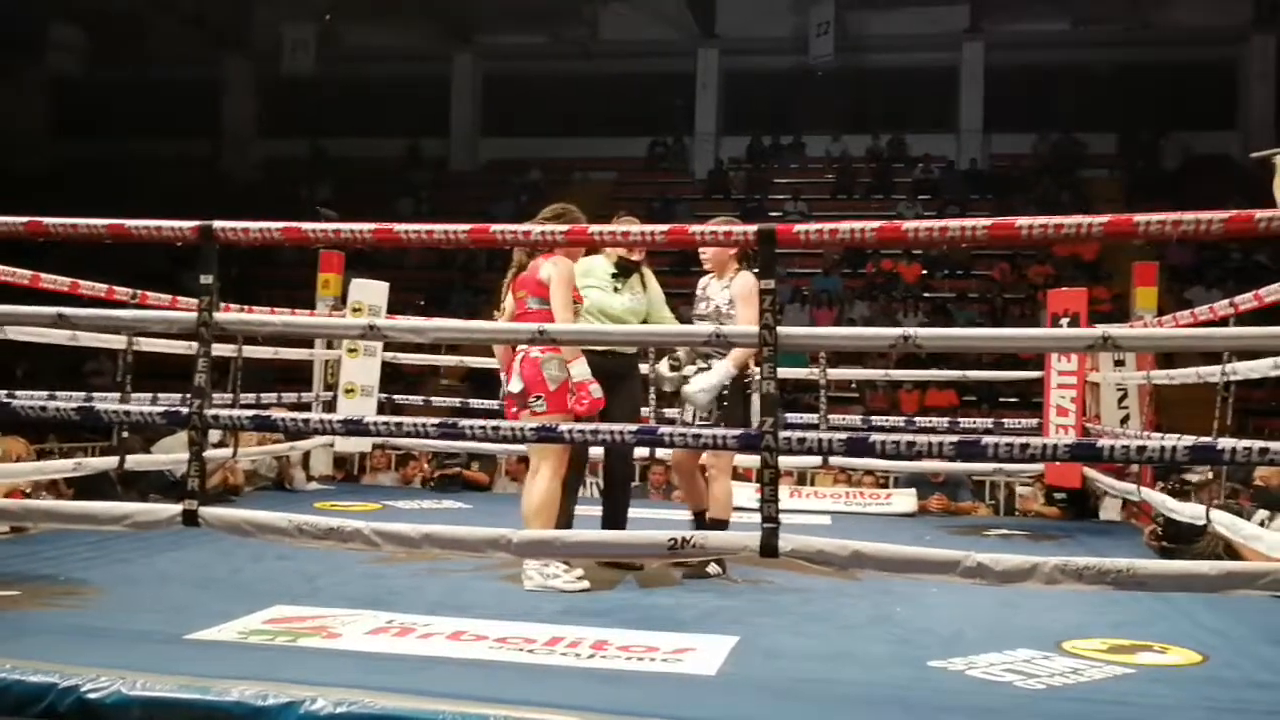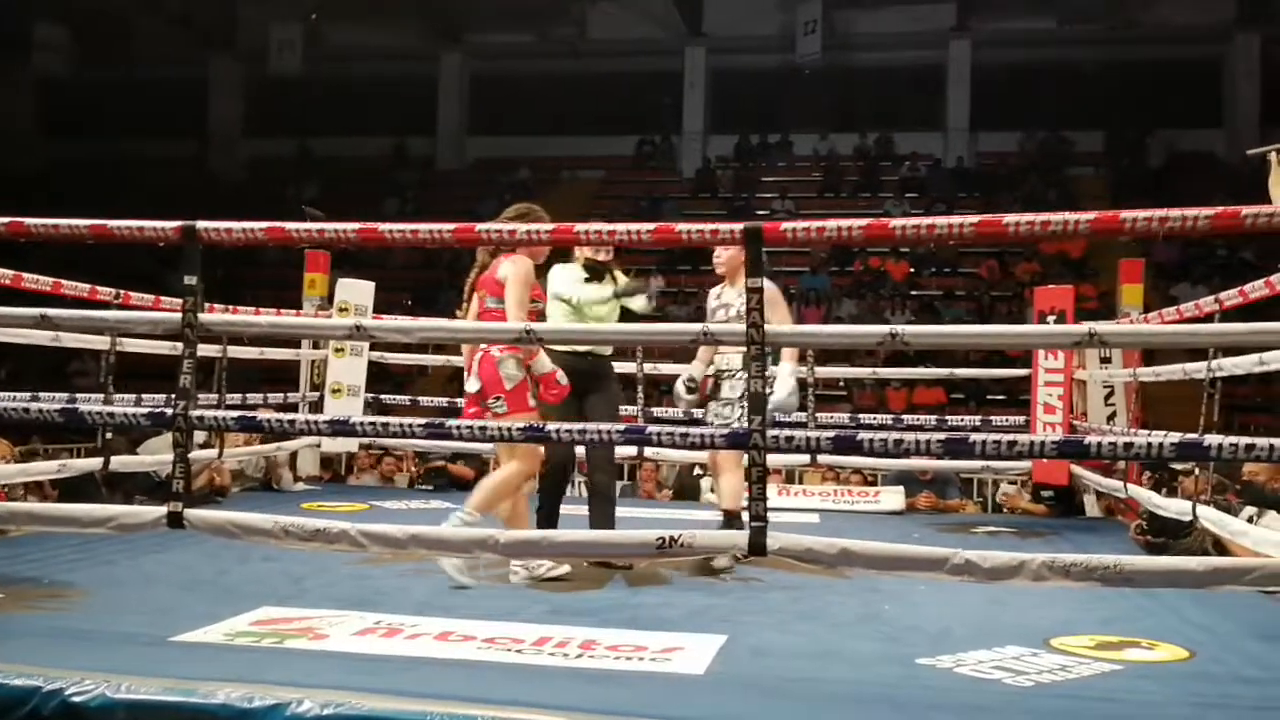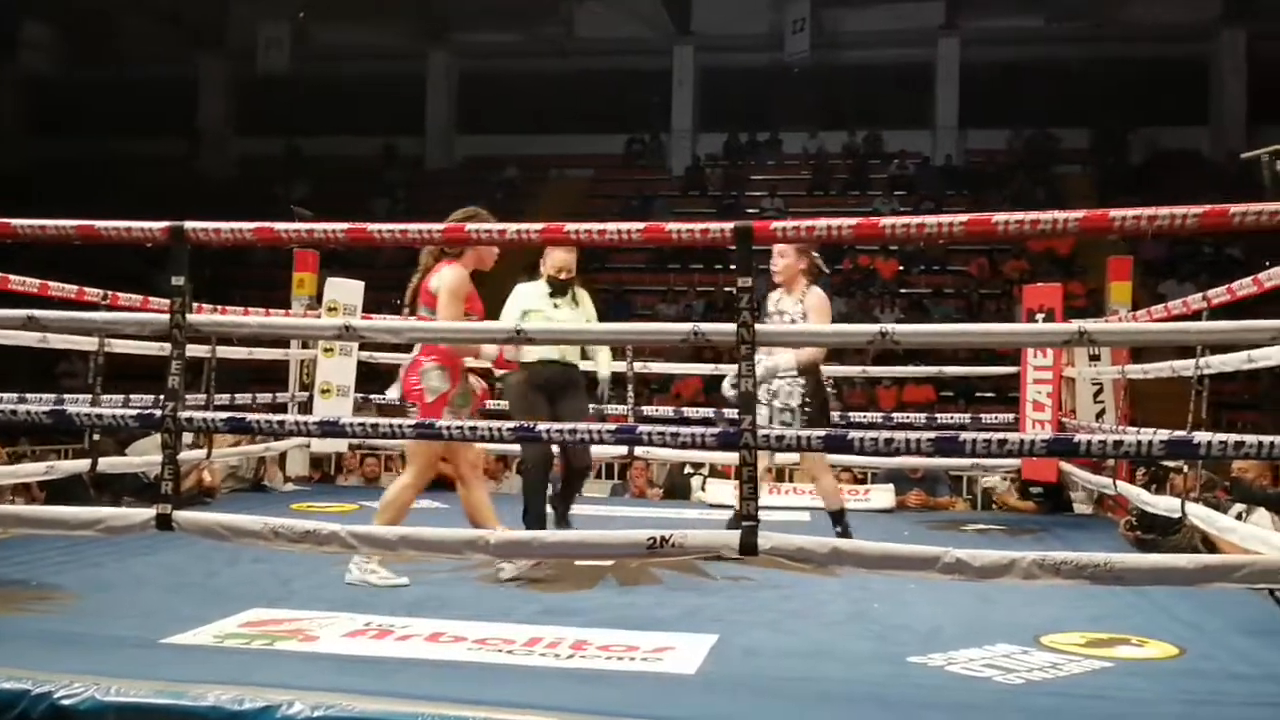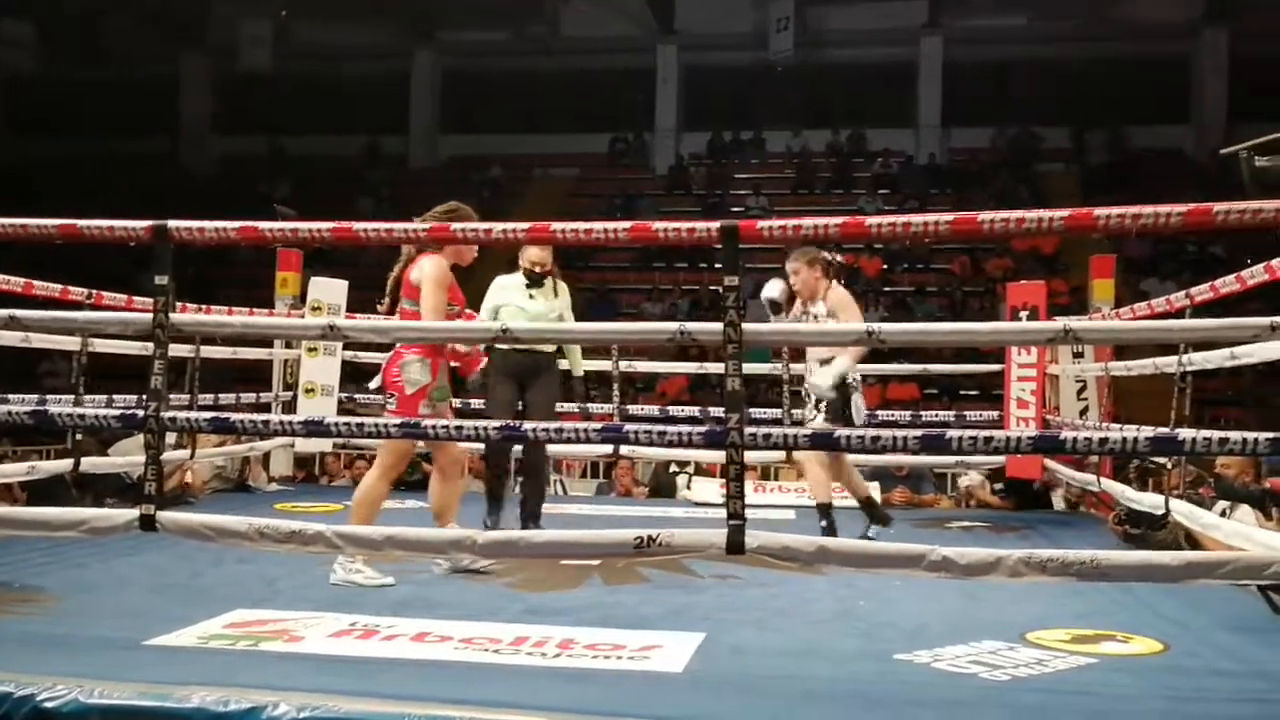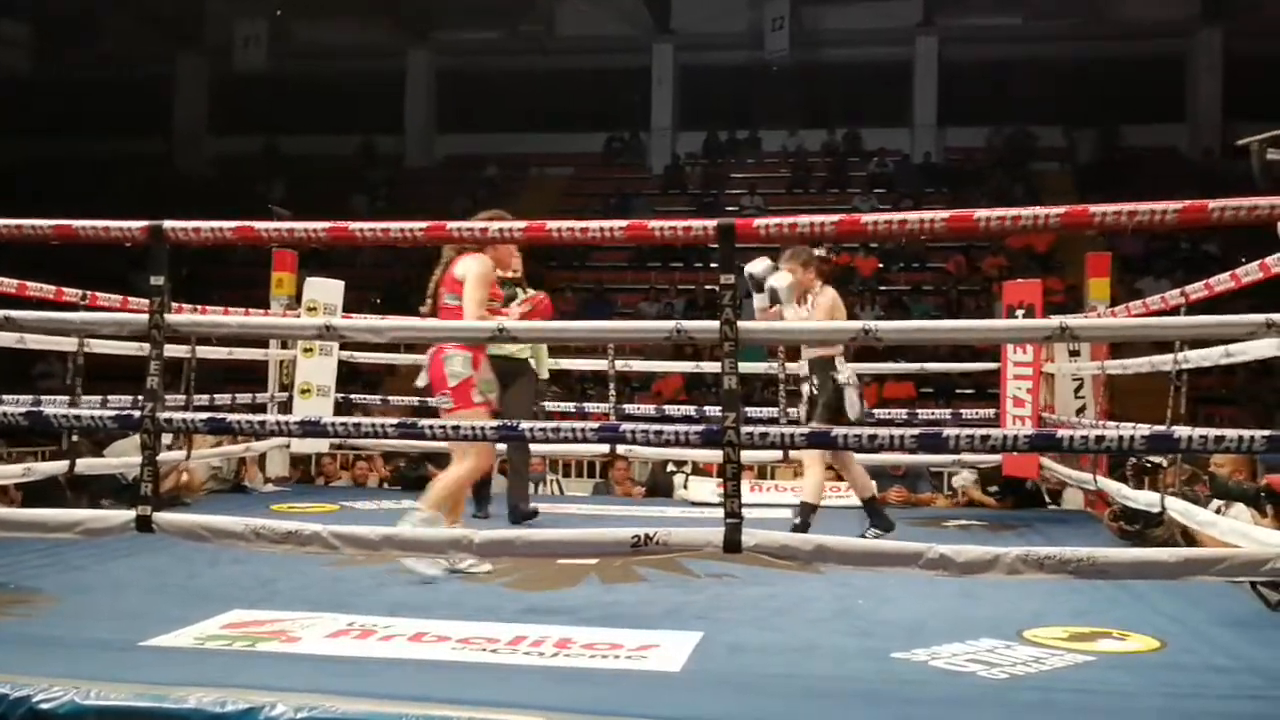
dt=0.4s
person 1, frame 1
left shoulder: (524, 270)
right shoulder: (559, 265)
right elbow: (564, 324)
left wrist: (510, 379)
right wrist: (582, 376)
left hip: (524, 367)
right hip: (548, 367)
left knee: (540, 466)
right knee: (551, 467)
left ankle: (539, 557)
right ankle: (538, 563)
person 1, frame 2
left shoulder: (490, 270)
right shoulder: (520, 264)
right elbow: (517, 325)
left wrist: (473, 387)
right wrist: (546, 368)
left hip: (488, 368)
right hip: (507, 367)
left knee: (512, 464)
right knee: (526, 462)
left ankle: (525, 558)
right ankle: (456, 531)
person 1, frame 3
left shoulder: (444, 272)
right shoulder: (454, 275)
right elbow: (447, 340)
left wrist: (467, 379)
right wrist: (492, 352)
left hip: (445, 379)
right hip: (435, 379)
left knee: (471, 469)
right knee: (418, 474)
right ankle: (364, 561)
person 1, frame 4
left shoulder: (427, 265)
right shoulder: (435, 266)
left elbow: (403, 322)
left wrist: (455, 349)
right wrist: (464, 343)
left hip: (429, 375)
right hip: (416, 372)
left knee: (451, 461)
right knee: (388, 467)
right ankle: (348, 561)
person 1, frame 5
left shoulder: (466, 267)
right shoulder: (478, 263)
right elbow: (472, 322)
left wrist: (511, 313)
right wrist: (509, 320)
left hip: (461, 366)
right hip: (459, 364)
left knee: (465, 460)
right knee: (477, 458)
right ankle: (417, 526)
person 2, frame 1
left shoulder: (645, 278)
right shoulder: (584, 268)
left elbow: (665, 322)
left hip: (624, 373)
right hip: (583, 365)
left knee: (621, 460)
right knee: (573, 455)
person 2, frame 2
left shoulder: (615, 278)
right shoulder: (560, 273)
left elbow: (640, 304)
right elbow: (579, 296)
left wrist: (649, 292)
right wrist: (621, 288)
left hip: (600, 373)
right hip: (560, 367)
left knee: (602, 459)
right knee: (559, 456)
person 2, frame 3
left shoulder: (582, 298)
right shoulder: (524, 292)
left elbow: (597, 341)
left wrist: (604, 376)
right wrist: (504, 371)
left hip: (569, 383)
right hip: (530, 380)
left knee: (579, 461)
right knee: (537, 458)
left ankle: (560, 506)
right ankle: (535, 534)
person 2, frame 4
left shoulder: (560, 289)
right shoulder: (502, 284)
left wrist: (578, 375)
left hip: (543, 368)
right hip: (504, 365)
left knee: (536, 444)
right knee: (499, 437)
left ankle: (531, 517)
right ankle: (494, 506)
person 2, frame 5
left shoulder: (530, 297)
left elbow: (538, 340)
left wrist: (543, 376)
right wrist: (501, 306)
left hip: (519, 371)
left knee: (518, 437)
left ankle: (519, 504)
right ankle: (481, 501)
person 3, frame 1
left shoulder: (744, 283)
right shoulder: (704, 283)
left elbow: (750, 341)
left wrist: (717, 375)
right wrist: (678, 359)
left hip: (729, 384)
right hip: (702, 379)
left knee: (717, 465)
right knee: (682, 461)
left ankle: (716, 554)
right ankle: (701, 532)
person 3, frame 2
left shoulder: (763, 289)
right shoulder: (715, 294)
left wrist: (786, 377)
right wrist: (694, 373)
left hip: (749, 381)
right hip: (723, 382)
left knee: (728, 458)
right knee: (718, 463)
person 3, frame 3
left shoulder: (815, 297)
right shoulder: (774, 298)
left elbow: (818, 348)
left wrist: (778, 363)
left hip: (804, 387)
right hip: (771, 385)
left knee: (814, 467)
left ankle: (842, 532)
right ankle: (737, 532)
person 3, frame 4
left shoulder: (837, 296)
right shoulder: (802, 301)
left wrist: (835, 370)
right wrist: (777, 313)
left hip: (836, 385)
right hip: (818, 384)
left knee: (807, 454)
right knee: (834, 460)
left ankle: (828, 530)
right ankle: (876, 513)
person 3, frame 5
left shoulder: (826, 296)
right shoulder: (799, 297)
right elbow: (767, 321)
left wrist: (785, 299)
right wrist: (758, 290)
left hip: (831, 380)
right hip: (816, 381)
left knee: (811, 455)
right knee: (840, 457)
left ankle: (800, 529)
right ankle: (879, 519)
